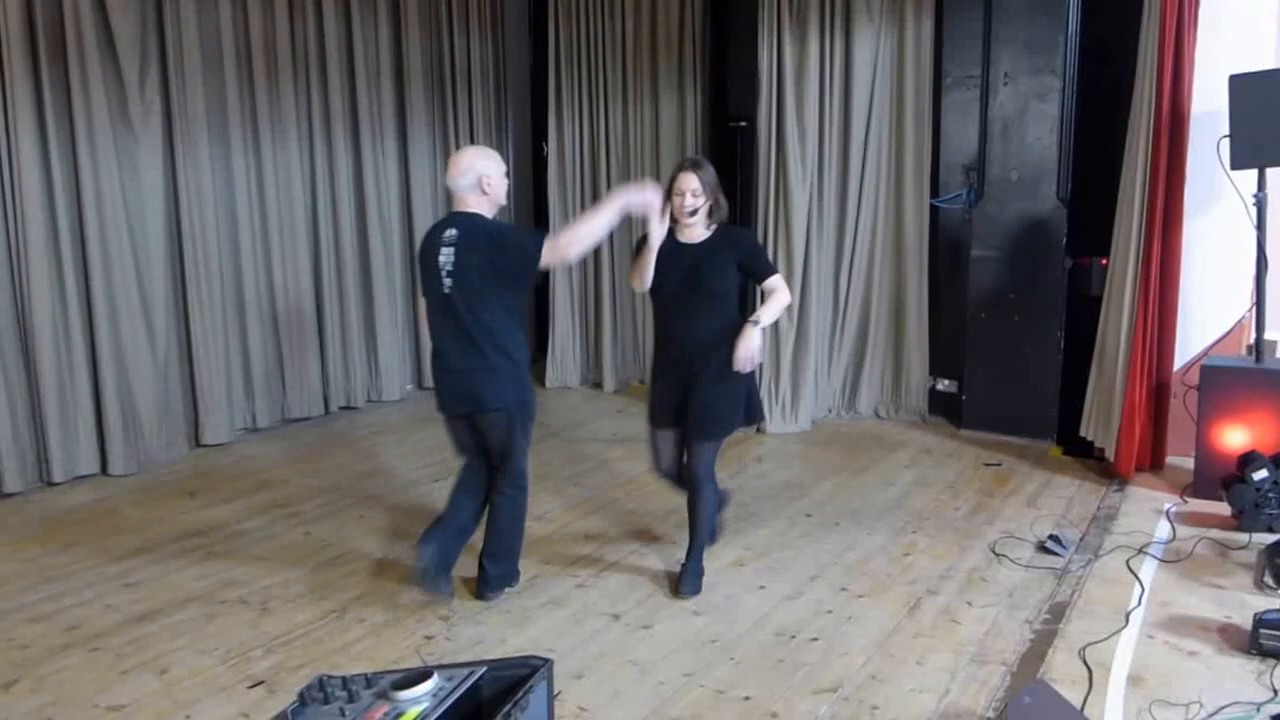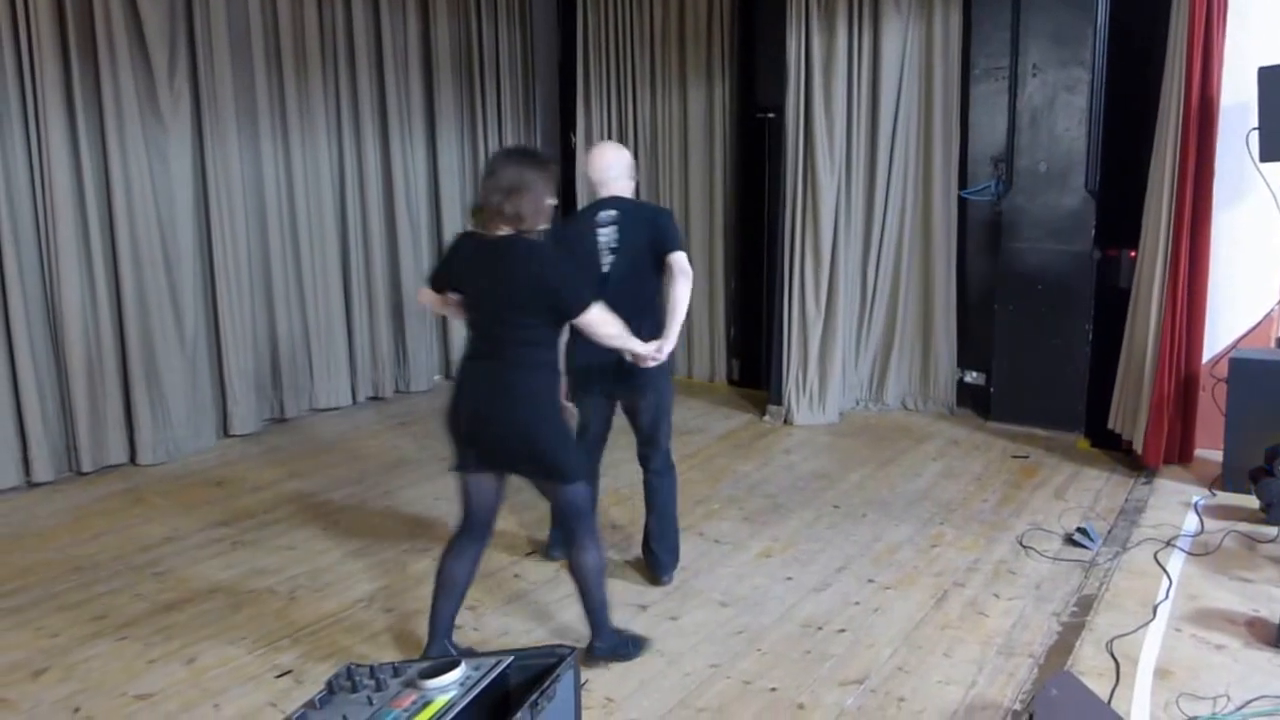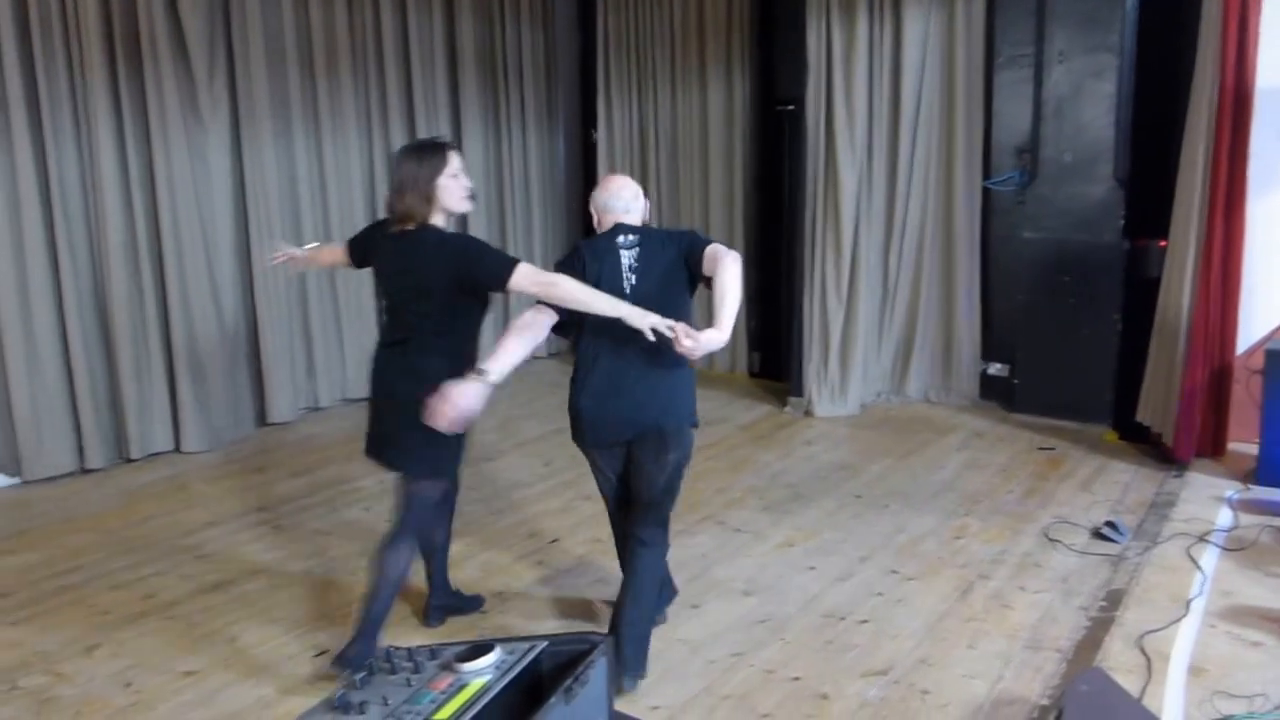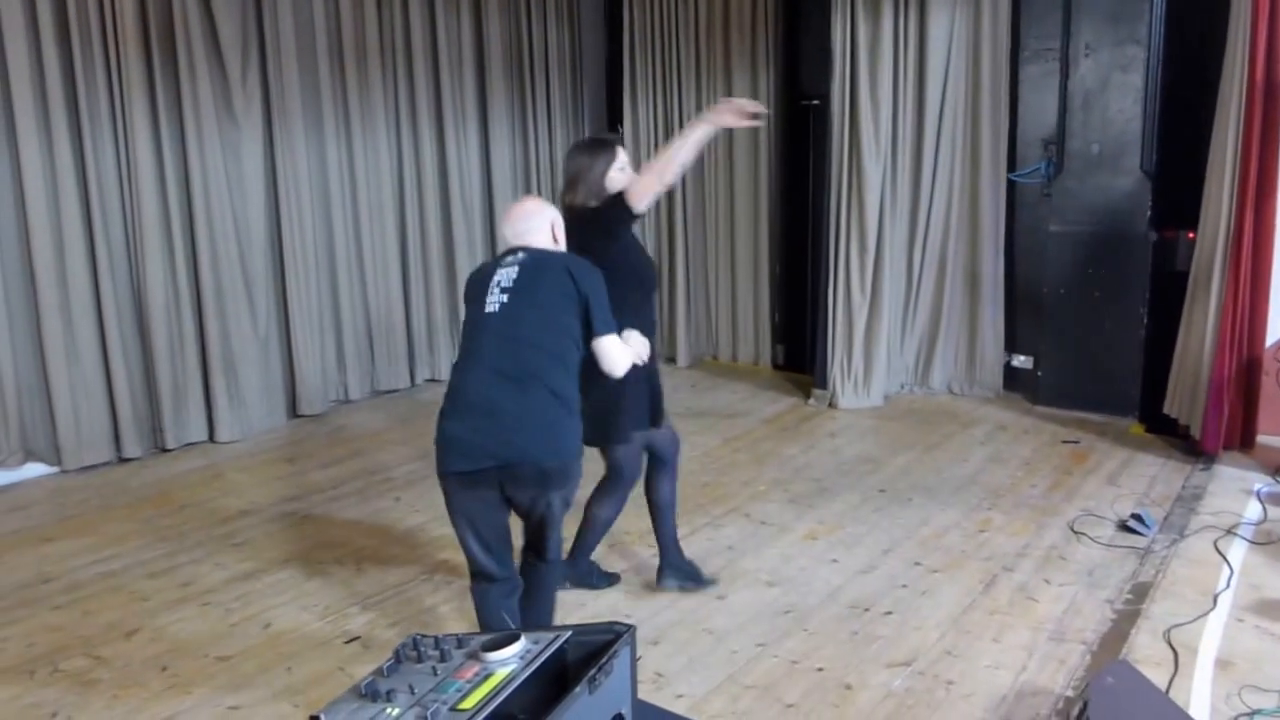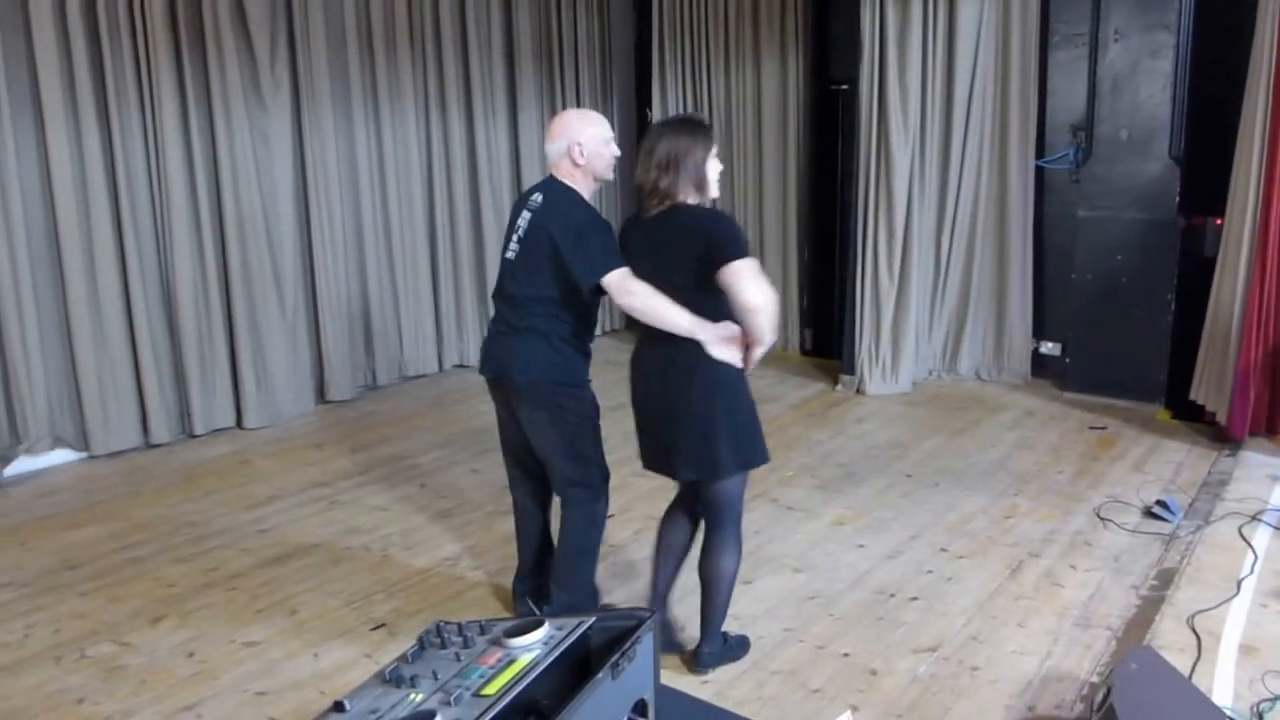
dt=1s
person 1, frame 1
left shoulder: (736, 242)
right shoulder: (654, 245)
left elbow: (780, 292)
right elbow: (641, 284)
left wrist: (754, 325)
right wrist: (654, 234)
left hip: (718, 373)
right hip: (671, 369)
left knee: (699, 467)
right knee: (667, 465)
left ankle: (695, 561)
right ankle: (712, 499)
person 1, frame 2
left shoulder: (465, 250)
right shoulder: (540, 261)
left elbow: (436, 299)
right elbow: (598, 324)
right wrist: (638, 346)
left hip: (474, 400)
right hip: (524, 406)
left knee: (474, 524)
right knee: (579, 514)
left ankle: (437, 644)
right ankle: (602, 635)
person 1, frame 3
left shoulder: (384, 238)
right shoulder: (456, 251)
left elbow: (336, 252)
right elbow: (543, 284)
left wrist: (301, 254)
right wrist: (628, 311)
left hip: (396, 385)
right hip: (431, 393)
left knee: (437, 491)
right knee: (414, 517)
left ankle: (441, 595)
right ankle: (362, 644)
person 1, frame 4
left shoulder: (594, 229)
right shoulder: (596, 225)
right elbow: (653, 181)
right wrist: (708, 123)
left hip: (627, 366)
right hip: (610, 370)
left knee: (665, 451)
right knee: (625, 469)
left ankle: (673, 561)
right ankle: (574, 564)
person 1, frame 5
left shoulder: (635, 232)
right shoulder: (712, 226)
right elbow: (753, 295)
right wrist: (760, 339)
left hip: (654, 382)
right hip: (706, 387)
left knee: (690, 500)
right knee: (724, 516)
left ankle: (652, 621)
right ankle: (712, 642)
person 2, frame 1
left shoulder: (433, 239)
right shoulder: (496, 240)
right elbow: (564, 249)
right wrist: (619, 201)
left hip: (451, 384)
right hip: (501, 386)
left knee: (478, 467)
right knee: (510, 476)
left ankle: (437, 547)
right ankle: (496, 575)
person 2, frame 2
left shoulder: (568, 231)
right shoulder: (657, 219)
right elbow: (681, 274)
left wrist: (565, 370)
right wrist: (669, 339)
left hip: (589, 365)
right hip: (647, 367)
left knee: (586, 450)
right knee: (656, 461)
left ankle: (564, 538)
right ankle: (661, 561)
person 2, frame 3
left shoulder: (579, 260)
right shoulder: (678, 246)
left elbow: (535, 322)
right elbow: (726, 262)
left wrist: (480, 382)
right wrist: (718, 329)
left hip: (598, 415)
right hip: (667, 412)
left knee: (624, 515)
right knee: (650, 529)
left ankle: (651, 597)
right ankle: (626, 661)
person 2, frame 4
left shoulder: (480, 279)
right shoulder: (578, 272)
right elbow: (613, 364)
right wrist: (630, 349)
left hip: (462, 442)
right hip: (544, 443)
left knee: (488, 570)
right knee: (544, 549)
person 2, frame 5
left shoulder: (536, 200)
right shoulder: (576, 217)
right elbow: (627, 291)
right wrist: (706, 332)
left hip: (506, 362)
right hip: (547, 372)
left knee: (530, 483)
right knee: (584, 486)
left ankle: (531, 591)
right ankle: (571, 606)
